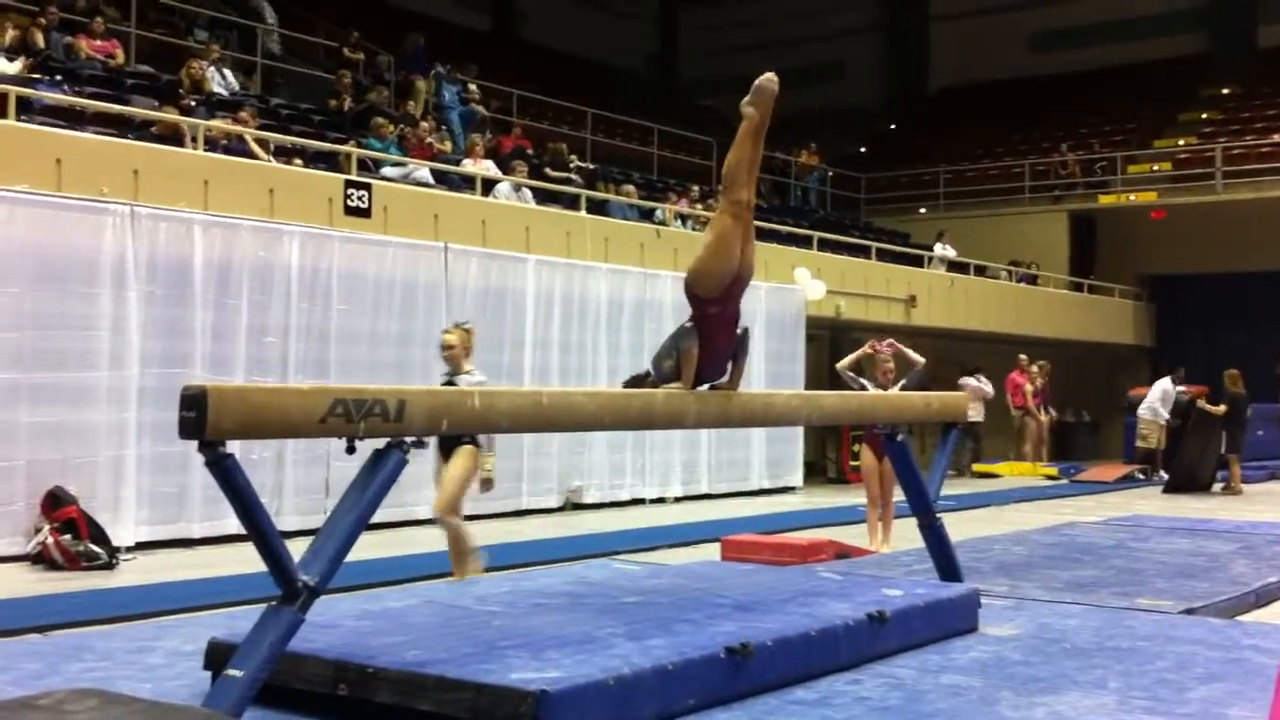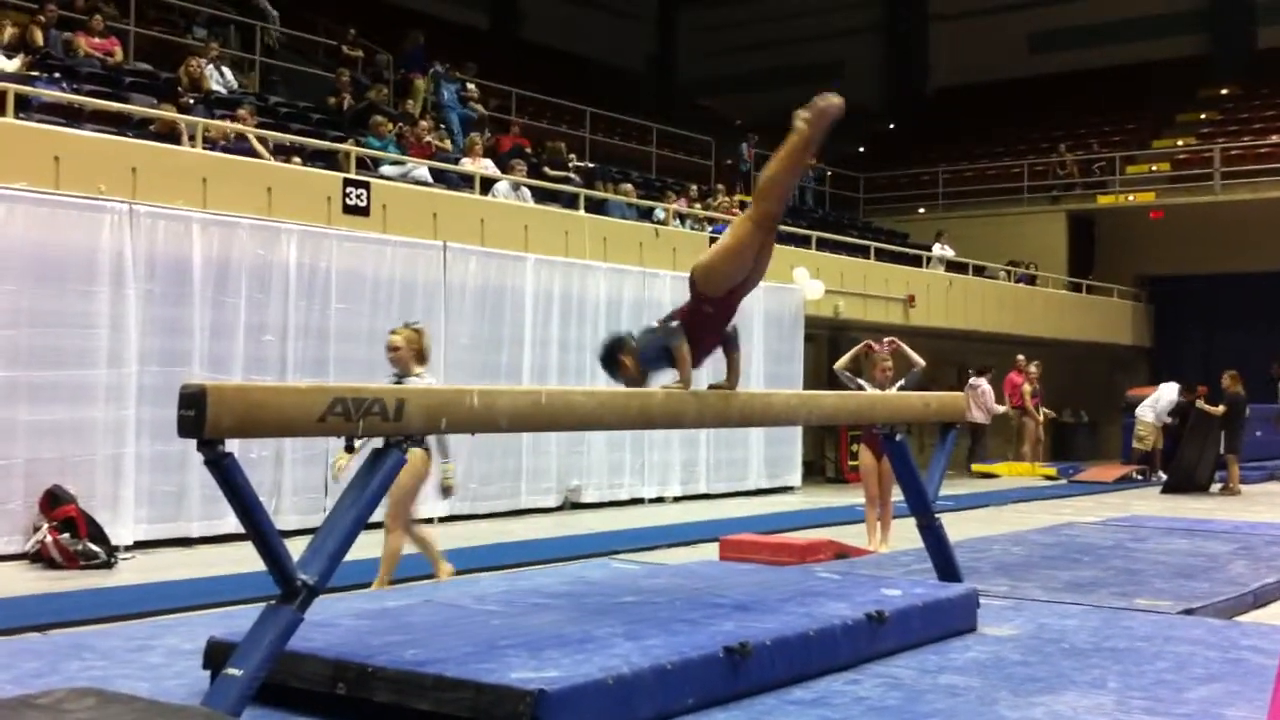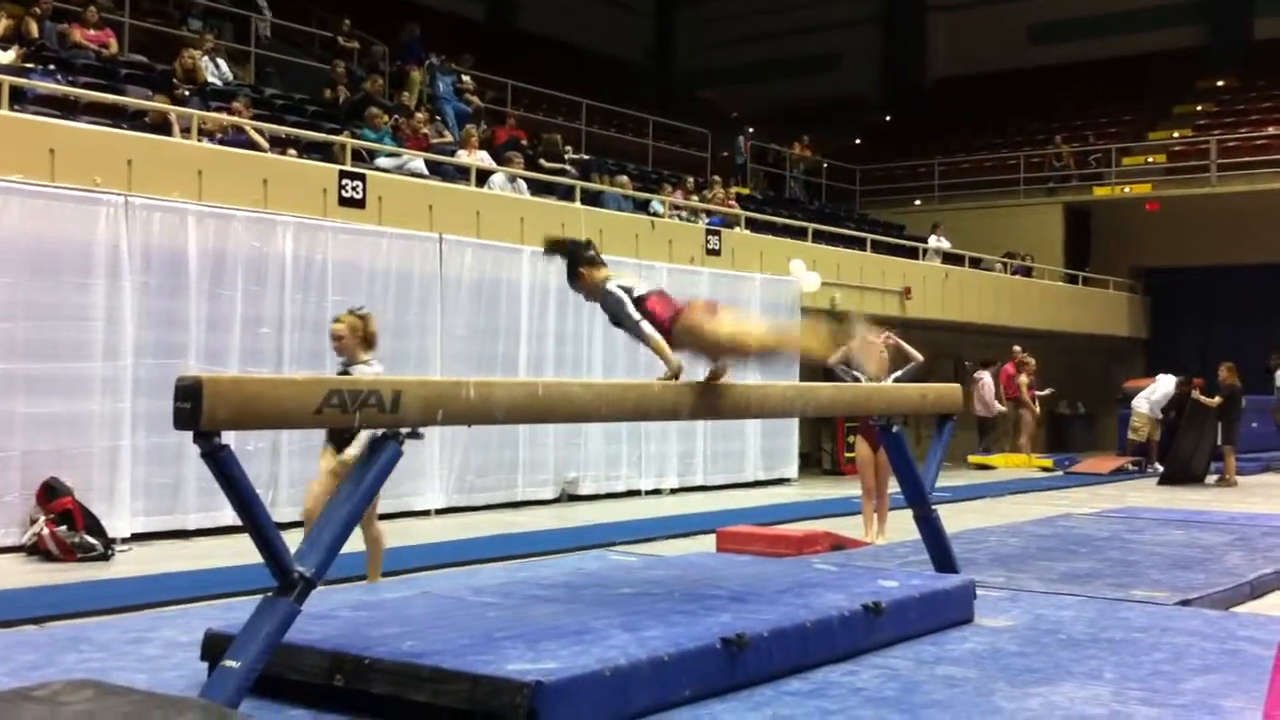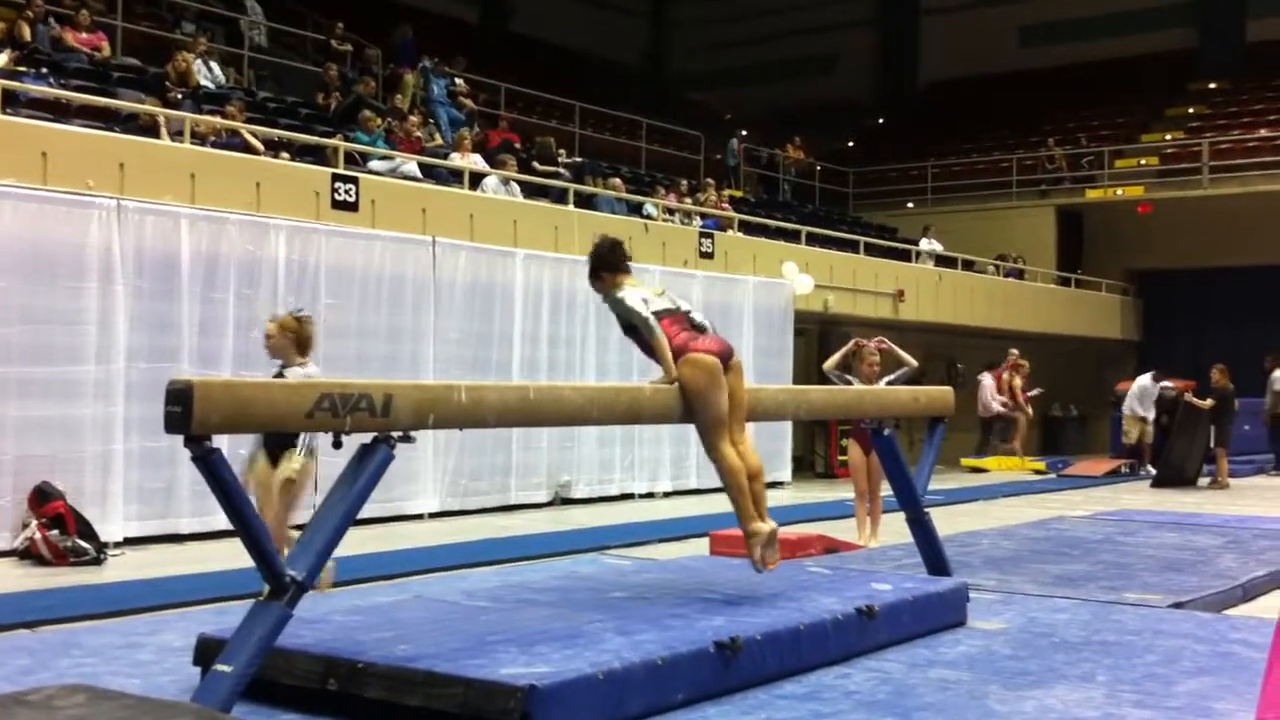
dt=0.3s
person 1, frame 1
left shoulder: (663, 370)
left hip: (717, 292)
right hip: (715, 295)
left knee: (736, 205)
right knee: (739, 206)
left ankle: (754, 117)
person 1, frame 2
left shoulder: (645, 347)
right shoulder: (652, 344)
left elbow: (674, 333)
left wrist: (685, 381)
right wrist: (731, 380)
left hip: (718, 290)
right hip: (722, 293)
left knee: (762, 212)
left ankle: (804, 130)
person 1, frame 3
left shoulder: (608, 291)
right shoulder: (628, 286)
left elbow: (639, 324)
left wrist: (672, 364)
right wrist: (717, 361)
left hip: (688, 321)
right hip: (701, 310)
left knee: (750, 343)
person 1, frame 4
left shoulder: (622, 297)
right shoulder: (661, 294)
left elbow: (649, 326)
left wrist: (670, 371)
left hip: (696, 360)
right hip: (722, 349)
left knee: (720, 447)
right knee: (740, 440)
left ankle: (754, 527)
right ankle: (764, 521)
person 2, frame 1
left shoulder: (476, 381)
right shoulder: (443, 381)
left wrist: (487, 465)
left hip: (466, 449)
right hip: (444, 450)
left knee: (442, 513)
right knee: (450, 517)
left ankle: (473, 556)
right ankle: (460, 574)
person 2, frame 2
left shoulder: (426, 383)
right shoulder: (390, 383)
left wrist: (446, 472)
right wrist: (349, 453)
left hip: (414, 454)
left knee: (393, 523)
right knee: (405, 523)
left ankle: (380, 585)
right ankle: (442, 566)
person 2, frame 3
left shoulder: (373, 371)
right shoulder: (340, 370)
left wrist: (353, 452)
right wrist: (338, 451)
left hip: (362, 450)
right hip: (334, 447)
left knee: (366, 519)
right knee: (310, 512)
left ankle: (375, 580)
person 2, frame 4
left shoulder: (307, 373)
right shoulder: (278, 374)
left wrist: (295, 465)
right wrist: (254, 461)
left hip: (294, 454)
right hip: (268, 453)
left knee: (276, 531)
right knee: (266, 528)
person 3, frame 1
left shoulder: (900, 388)
right shoulder: (866, 388)
left elbow: (921, 364)
right elbow: (841, 368)
left wrist: (900, 348)
right wrist: (863, 352)
right hip: (870, 444)
left knee: (887, 498)
right knee: (873, 498)
left ankle: (885, 540)
right ankle: (873, 541)
person 3, frame 2
left shoulder: (898, 388)
right shoulder: (864, 387)
left elbow: (921, 366)
right elbow: (838, 368)
left wrist: (901, 346)
right wrist: (858, 350)
right hip: (868, 444)
left knee: (885, 498)
right knee: (871, 497)
left ankle: (884, 540)
right ankle: (872, 541)
person 3, frame 3
left shoulder: (893, 379)
right shoulder: (859, 379)
left elbow: (919, 360)
right elbow: (833, 362)
left wrist: (897, 342)
right wrist: (853, 344)
right hip: (865, 436)
left knee: (882, 490)
right knee: (868, 489)
left ankle: (880, 532)
right ankle: (868, 532)
person 3, frame 4
left shoulder: (886, 382)
right shoulder: (851, 383)
left elbow: (913, 365)
right elbow: (827, 368)
left wrist: (890, 347)
right wrist: (847, 349)
right hip: (858, 439)
left knee: (874, 492)
right knee: (860, 492)
left ankle: (874, 535)
right ankle: (862, 535)
